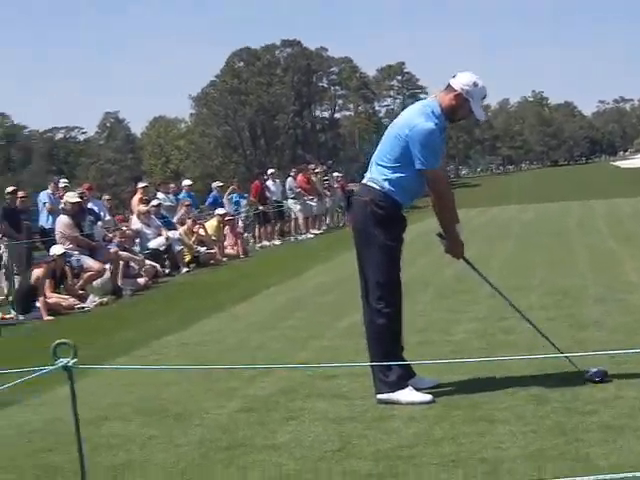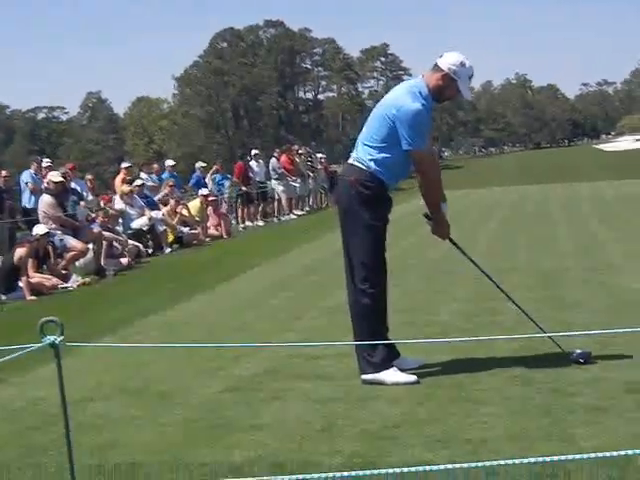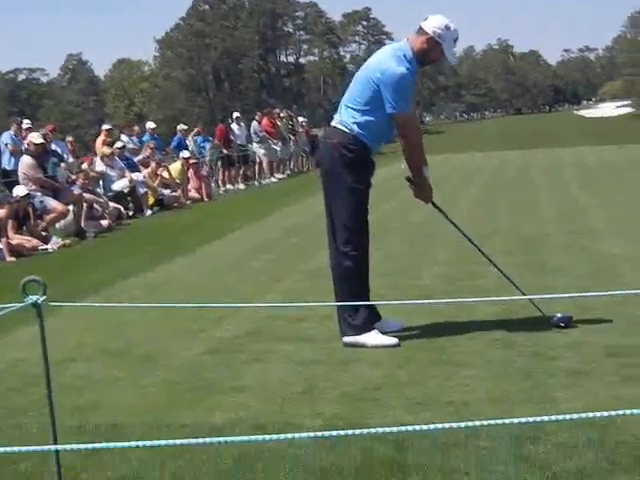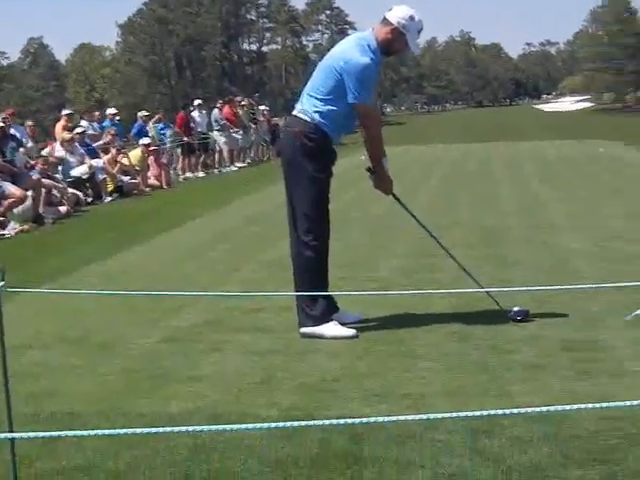
dt=0.1s
person 1, frame 1
left shoulder: (429, 116)
right shoulder: (425, 126)
left elbow: (440, 180)
right elbow: (437, 187)
left wrist: (454, 224)
right wrist: (452, 236)
left hip: (383, 208)
right hip: (376, 209)
left knee: (388, 296)
right knee: (381, 298)
left ankle: (399, 372)
right ankle: (389, 383)
person 1, frame 2
left shoulder: (416, 96)
right shoulder: (412, 106)
left elbow: (427, 159)
right elbow: (424, 168)
left wrist: (440, 205)
right wrist: (438, 217)
left hip: (369, 188)
right hip: (362, 189)
left knee: (373, 276)
right knee: (366, 278)
left ankle: (383, 353)
right ankle: (374, 364)
person 1, frame 3
left shoulder: (399, 58)
right shoulder: (397, 70)
left elbow: (410, 124)
right elbow: (407, 131)
left wrist: (422, 167)
right wrist: (420, 181)
left hip: (350, 151)
right hip: (345, 152)
left knee: (355, 239)
right knee: (348, 241)
left ankle: (365, 317)
right ankle: (355, 326)
person 1, frame 4
left shoulder: (363, 47)
right shoulder: (360, 59)
left elbow: (370, 114)
right elbow: (368, 121)
left wrist: (381, 160)
right wrist: (380, 172)
left hip: (312, 140)
right hip: (306, 141)
left knee: (316, 229)
right knee: (310, 231)
left ankle: (322, 308)
right ankle: (313, 317)
